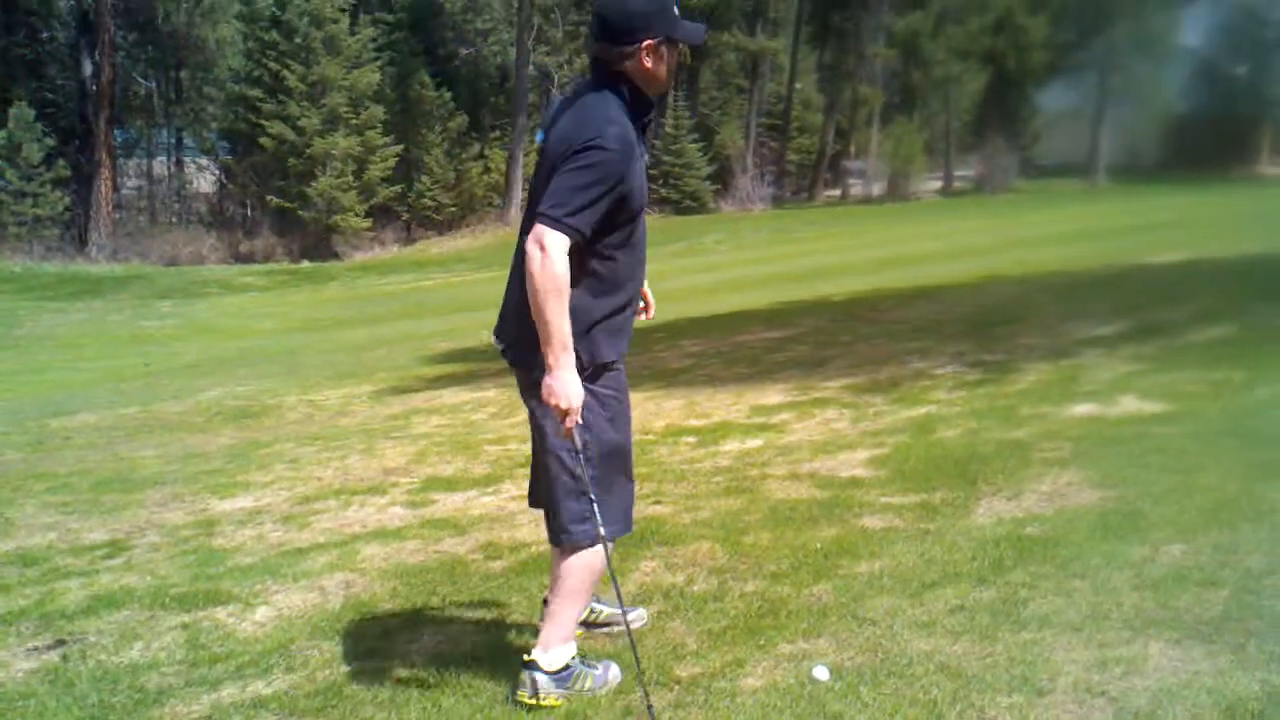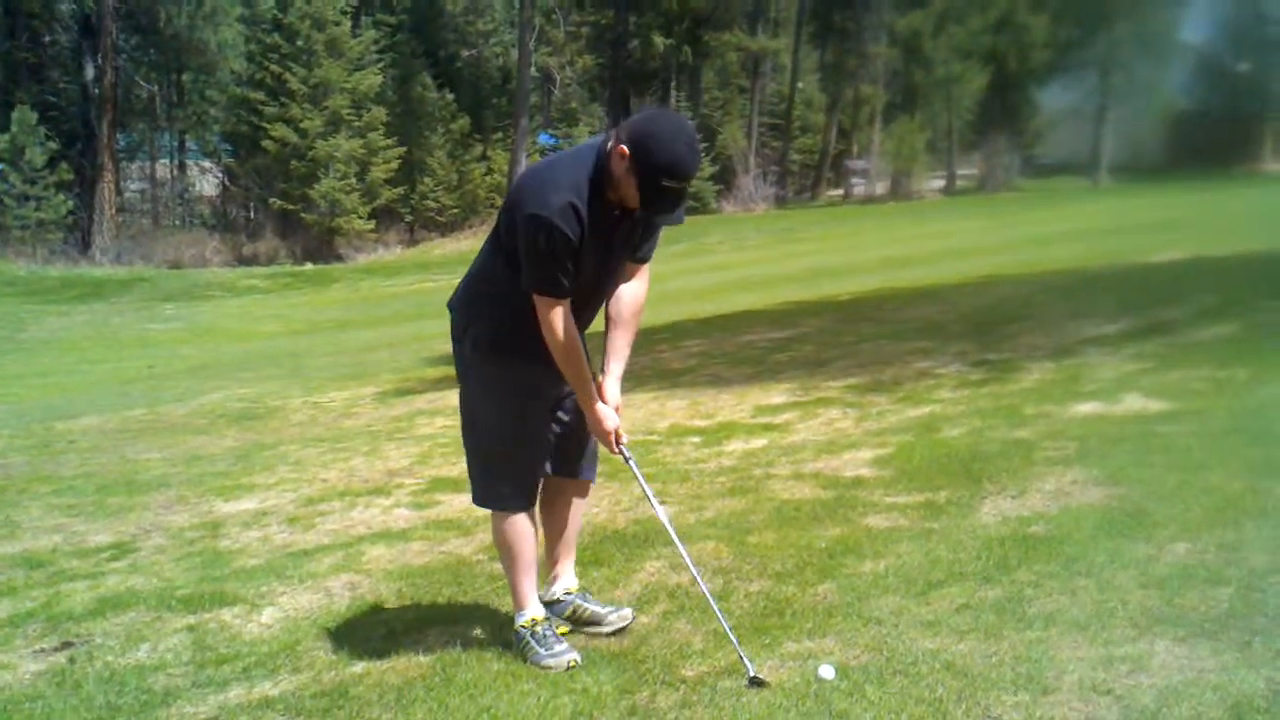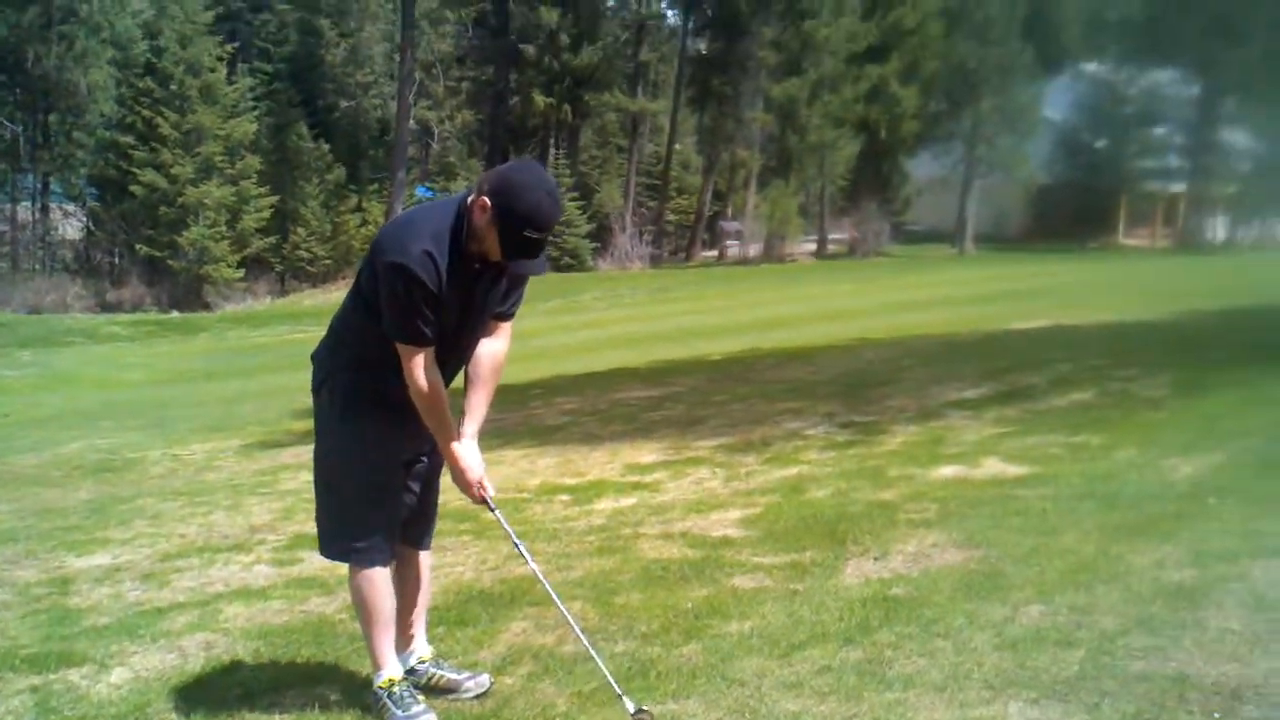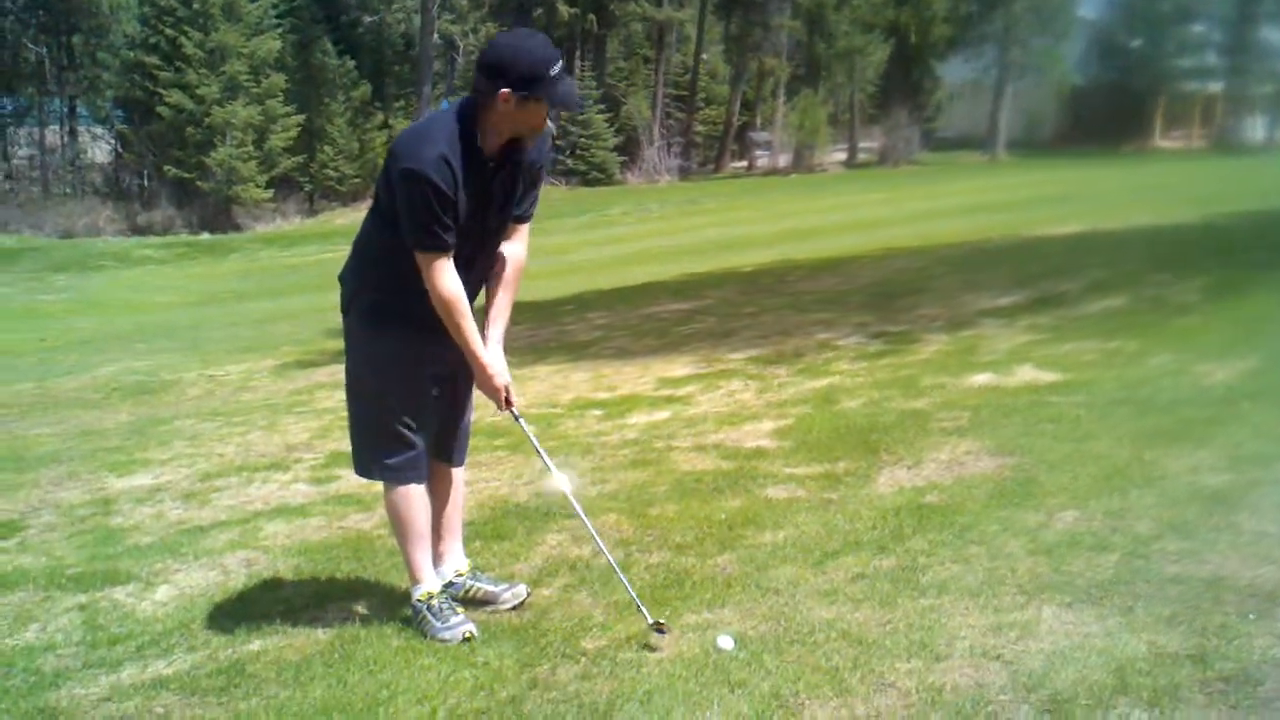
dt=1s
person 1, frame 1
left shoulder: (583, 106)
right shoulder: (608, 139)
right elbow: (544, 249)
left wrist: (623, 276)
right wrist: (561, 367)
left hip: (556, 337)
right hip: (577, 347)
left knee: (570, 481)
right knee: (590, 499)
left ankle: (570, 601)
right ankle: (550, 663)
person 1, frame 2
left shoulder: (649, 185)
right shoulder: (552, 202)
left elbow: (632, 277)
right elbow: (552, 314)
left wrist: (613, 377)
right wrist: (590, 402)
left hip: (557, 339)
right hip: (498, 339)
left knee: (573, 464)
right knee: (513, 478)
left ankle: (562, 591)
right ankle: (529, 618)
person 1, frame 3
left shoulder: (512, 243)
right shoulder: (414, 251)
left elbow: (494, 336)
right elbow: (417, 367)
left wrist: (469, 434)
right wrist: (454, 453)
left hip: (421, 399)
right hip: (359, 398)
left knee: (415, 532)
right knee: (371, 536)
left ankle: (416, 656)
person 1, frame 4
left shoulder: (529, 147)
right shoulder: (427, 157)
left elbow: (512, 241)
right elbow: (436, 272)
left wrist: (495, 341)
right wrist: (480, 361)
left hip: (449, 313)
right hip: (389, 317)
left knee: (448, 446)
right knee: (405, 452)
left ankle: (452, 570)
right ankle: (425, 591)
